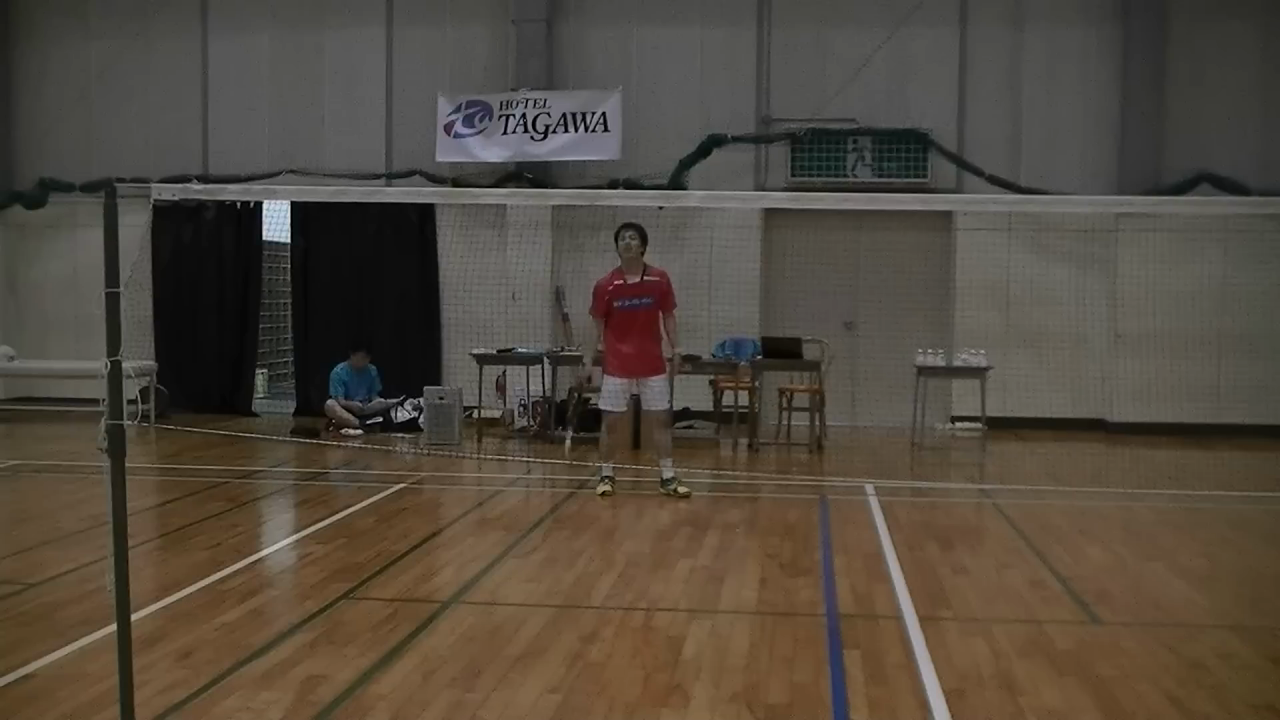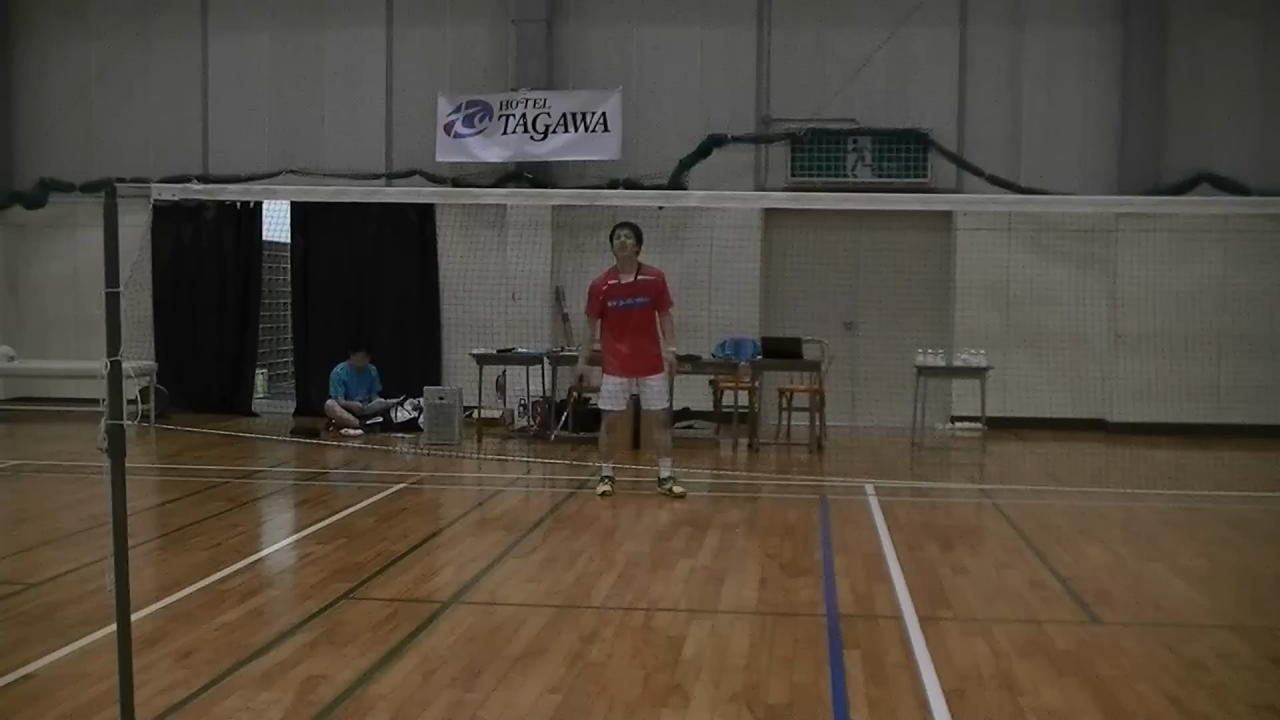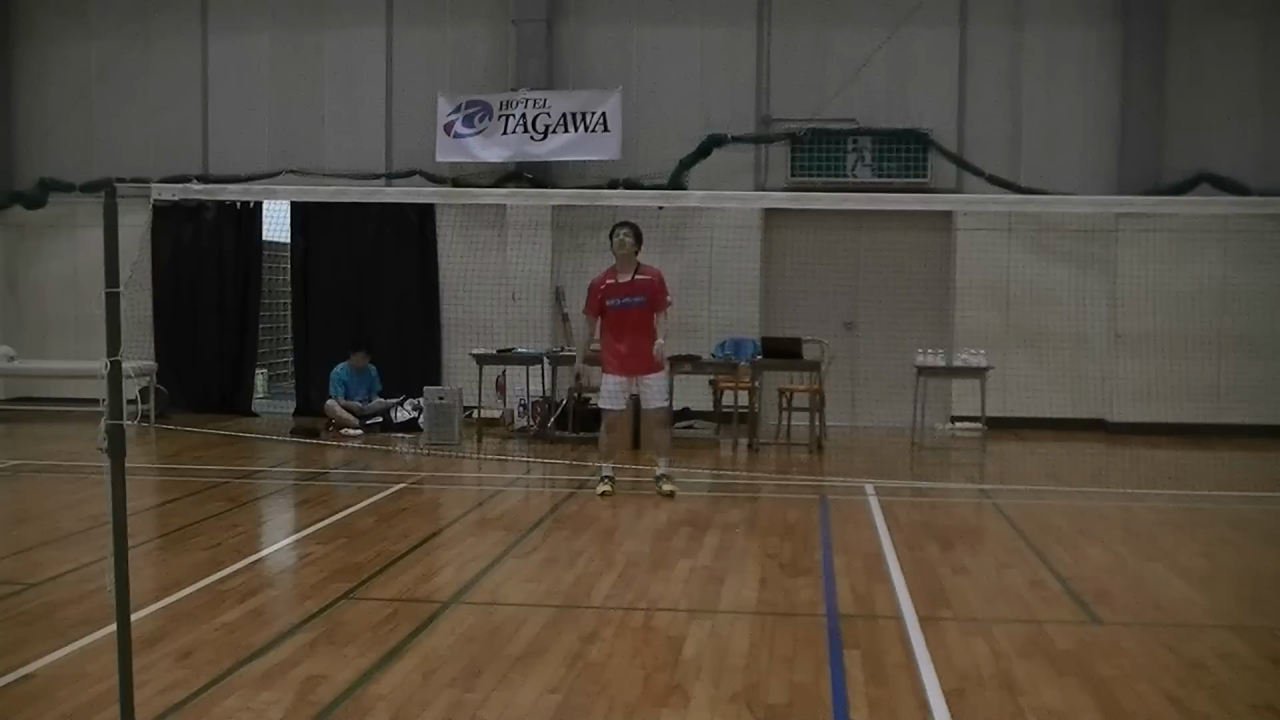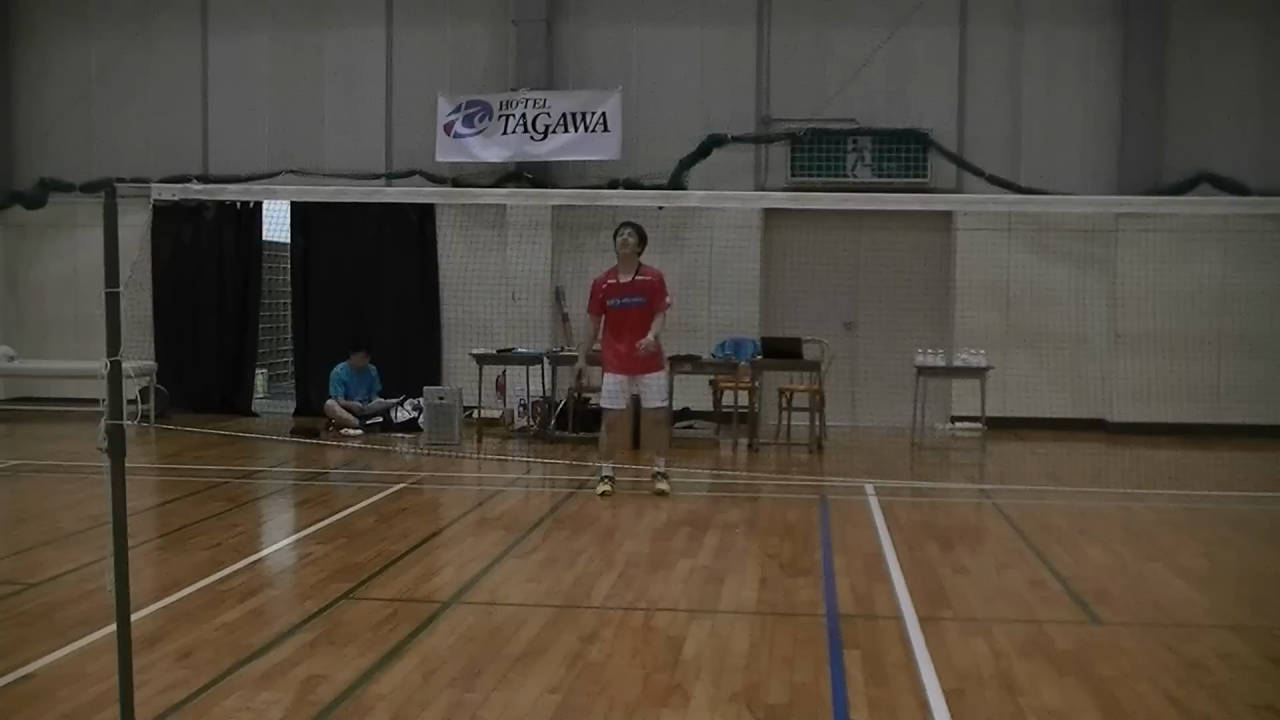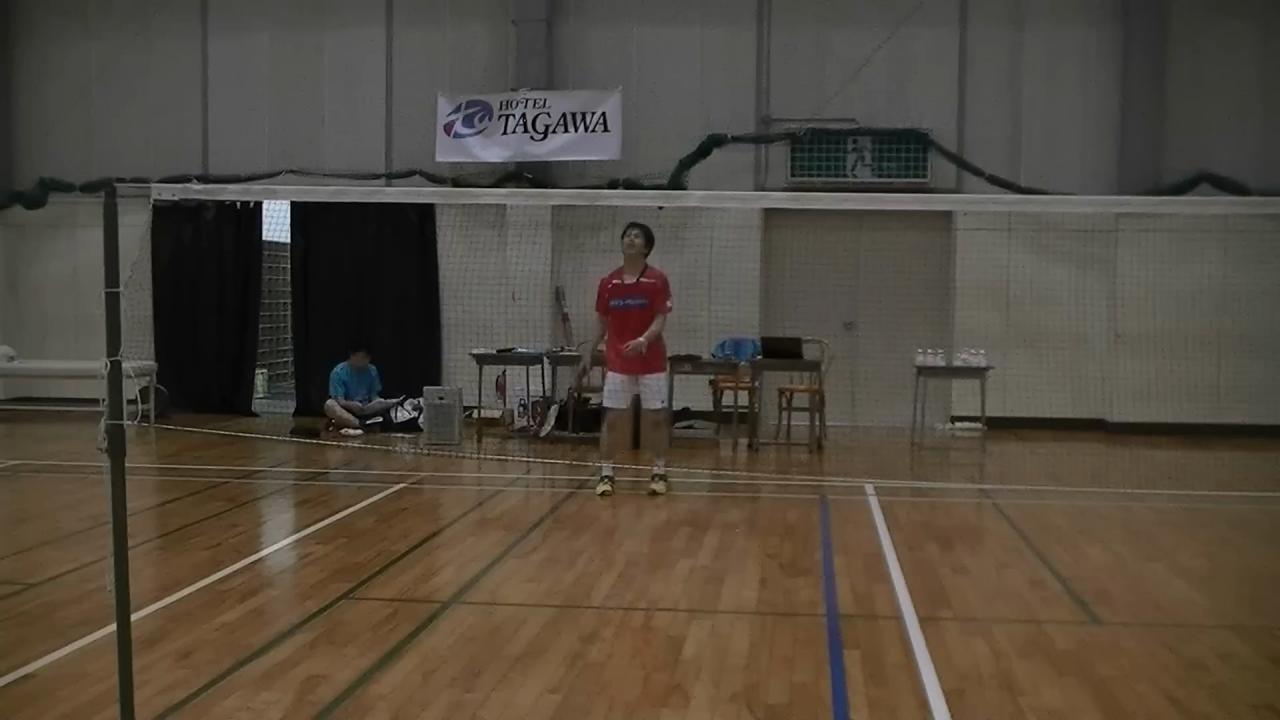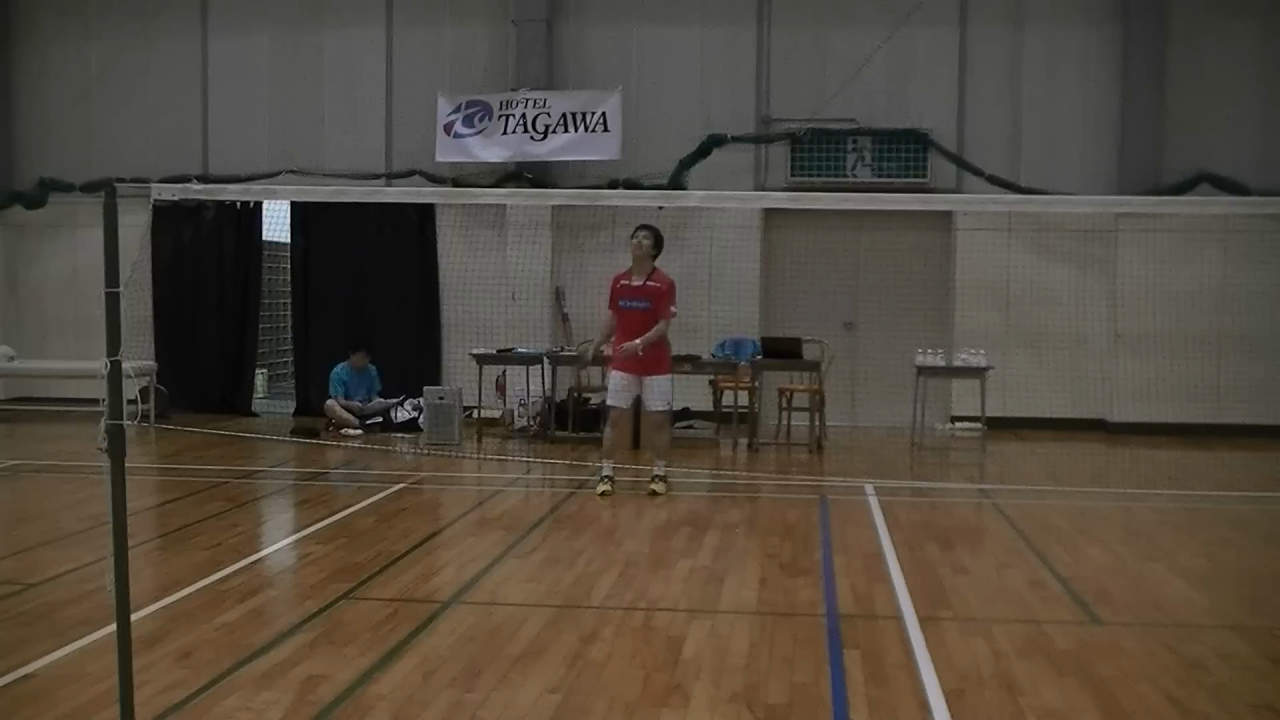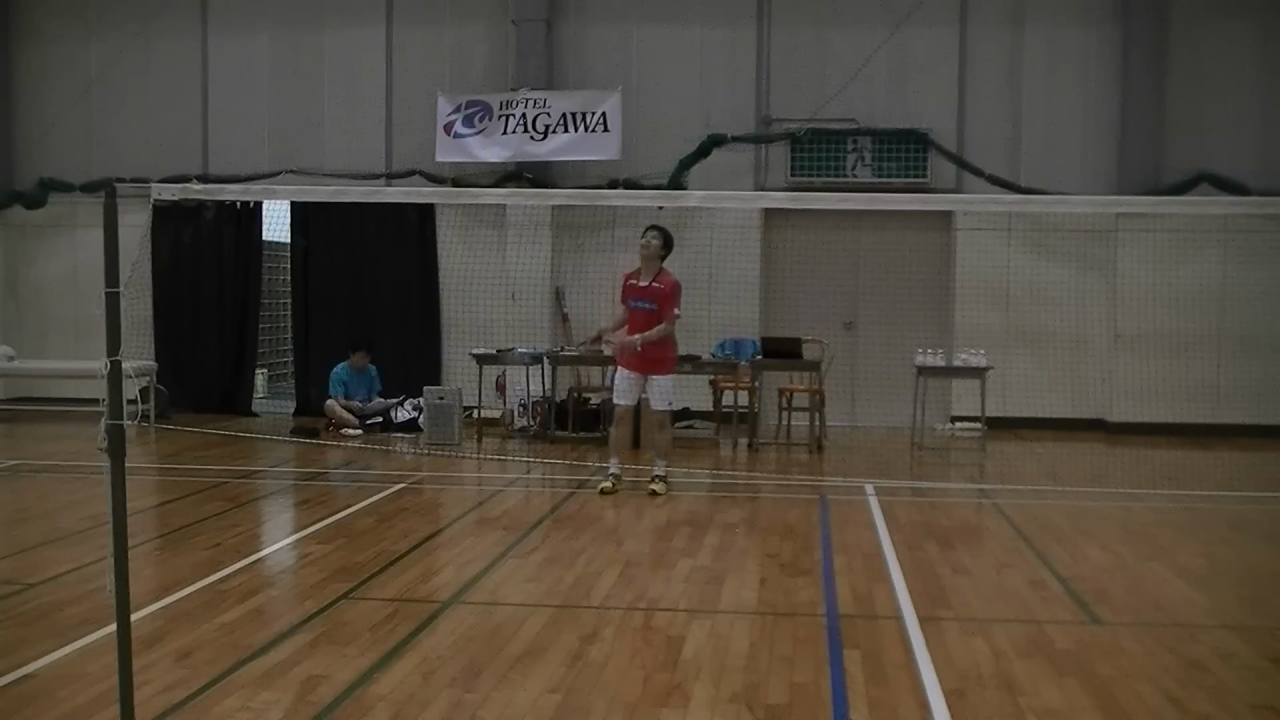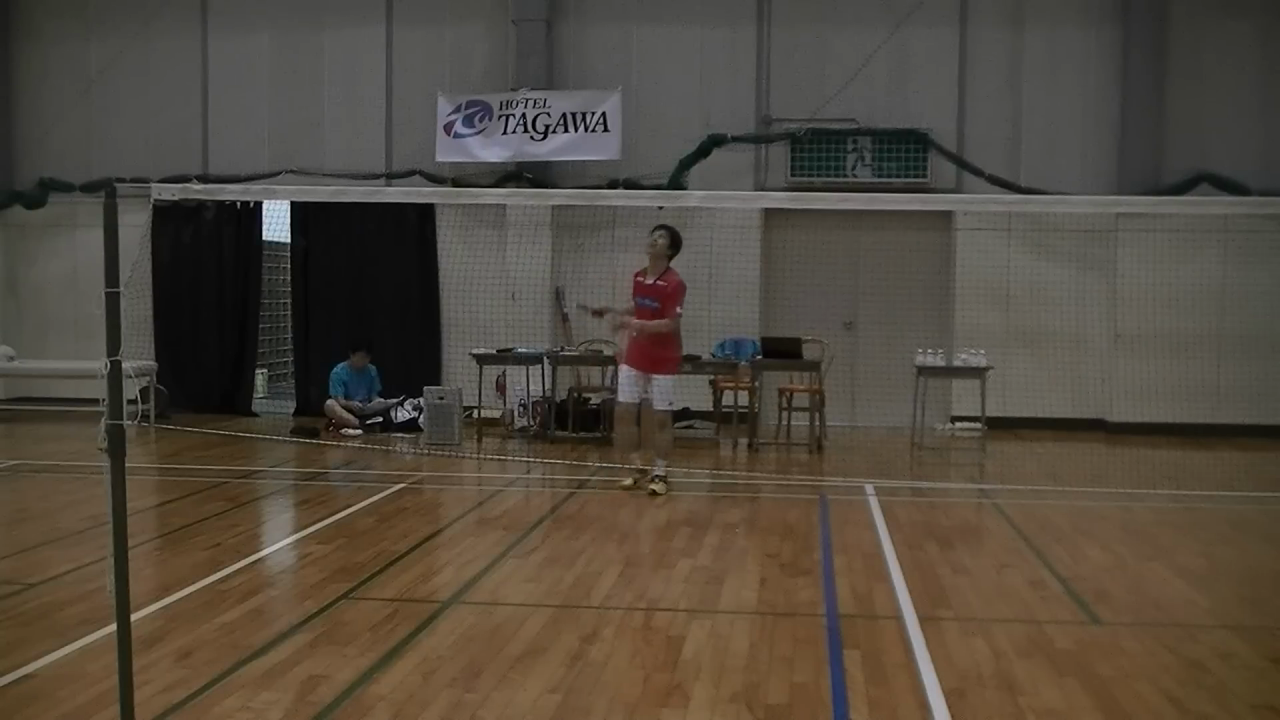
dt=0.1s
person 1, frame 1
left shoulder: (660, 279)
right shoulder: (605, 285)
left elbow: (668, 317)
right elbow: (599, 326)
left wrist: (674, 351)
left hip: (652, 364)
right hip: (617, 365)
left knee: (660, 419)
right knee: (612, 421)
left ankle: (668, 478)
right ankle: (606, 475)
person 1, frame 2
left shoulder: (655, 278)
right shoulder: (600, 285)
left elbow: (664, 316)
right elbow: (592, 326)
left wrist: (669, 347)
right wrist: (582, 360)
left hip: (651, 363)
right hip: (616, 364)
left knee: (659, 418)
right knee: (611, 421)
left ankle: (665, 476)
right ankle: (606, 475)
person 1, frame 3
left shoulder: (653, 278)
right shoulder: (599, 284)
left elbow: (661, 314)
right elbow: (590, 324)
left wrist: (661, 340)
right wrist: (580, 358)
left hip: (649, 363)
right hip: (614, 363)
left knee: (658, 417)
right knee: (611, 420)
left ankle: (663, 474)
right ankle: (606, 475)
person 1, frame 4
left shoulder: (654, 279)
right shoulder: (602, 283)
left elbow: (660, 316)
right elbow: (594, 323)
left wrist: (652, 337)
right wrist: (582, 357)
left hip: (650, 361)
right hip: (615, 363)
left knee: (657, 417)
right knee: (611, 420)
left ankle: (660, 471)
right ankle: (606, 474)
person 1, frame 5
left shoulder: (658, 280)
right shoulder: (608, 282)
left elbow: (661, 319)
right elbow: (602, 322)
left wrist: (643, 340)
right wrist: (589, 354)
left hip: (651, 363)
right hip: (617, 363)
left knee: (656, 418)
right knee: (612, 419)
left ankle: (659, 473)
right ankle: (606, 474)
person 1, frame 6
left shoulder: (664, 284)
right shoulder: (619, 282)
left elbow: (664, 325)
left wrist: (639, 343)
right wrist: (595, 345)
left hip: (656, 363)
right hip: (622, 363)
left knee: (659, 420)
right knee: (615, 418)
left ankle: (659, 474)
right ankle: (606, 474)
person 1, frame 7
left shoulder: (670, 285)
right shoulder: (629, 279)
left elbow: (668, 327)
left wrist: (637, 339)
right wrist: (605, 330)
left hip: (660, 362)
right hip: (629, 361)
left knee: (660, 419)
right knee: (620, 415)
left ankle: (659, 474)
right ankle: (613, 472)
person 1, frame 8
left shoulder: (674, 284)
right shoulder: (638, 277)
left elbow: (671, 324)
left wrist: (634, 324)
right wrist: (614, 312)
left hip: (664, 361)
right hip: (634, 358)
left knee: (661, 419)
right knee: (623, 413)
left ankle: (660, 473)
right ankle: (637, 468)
